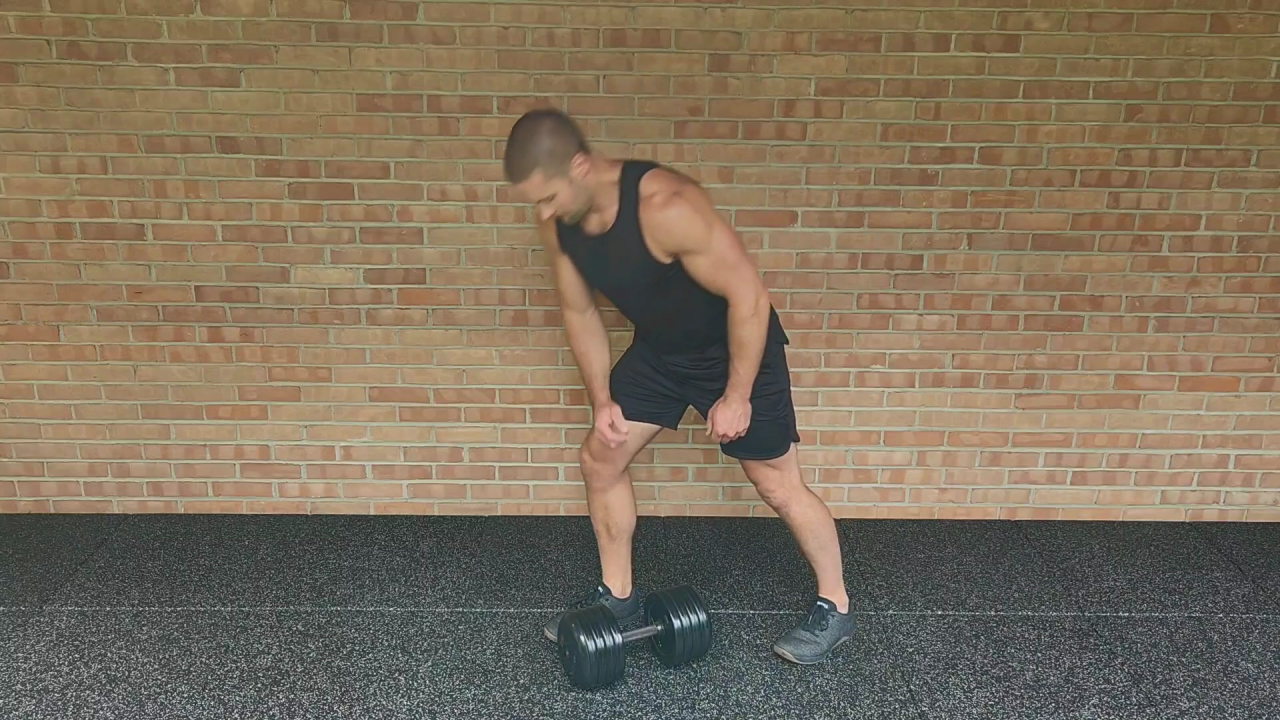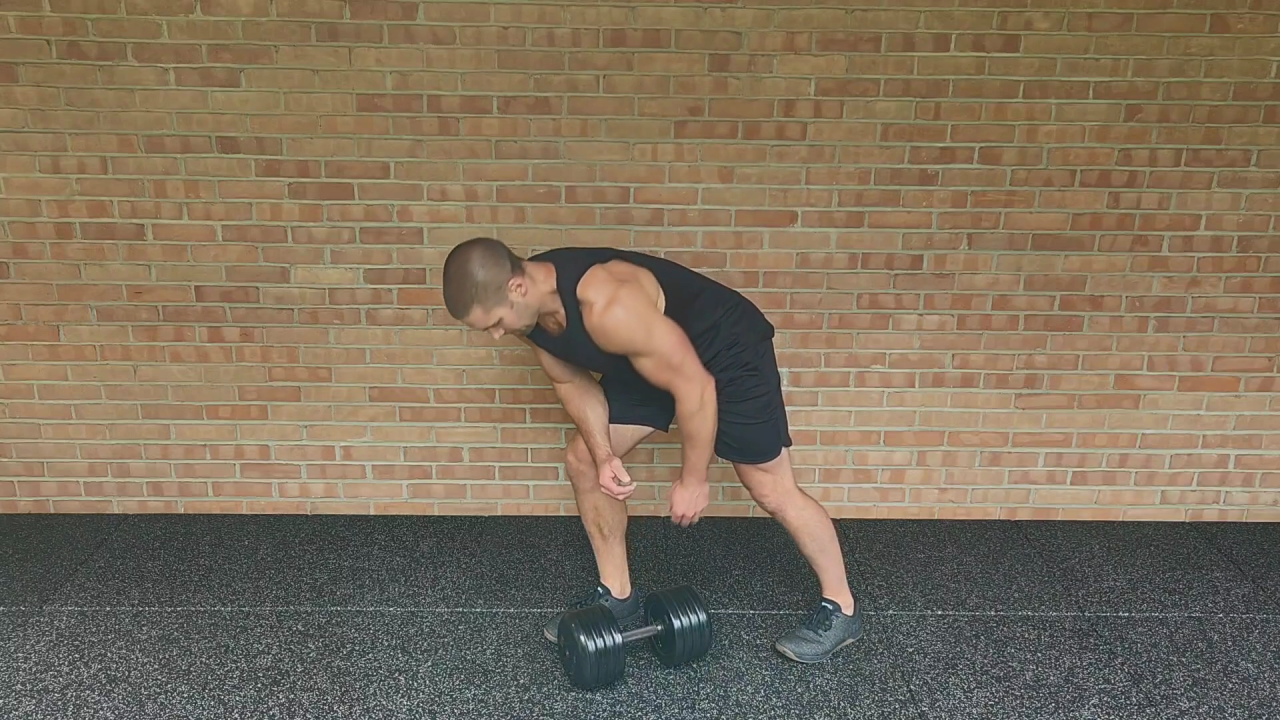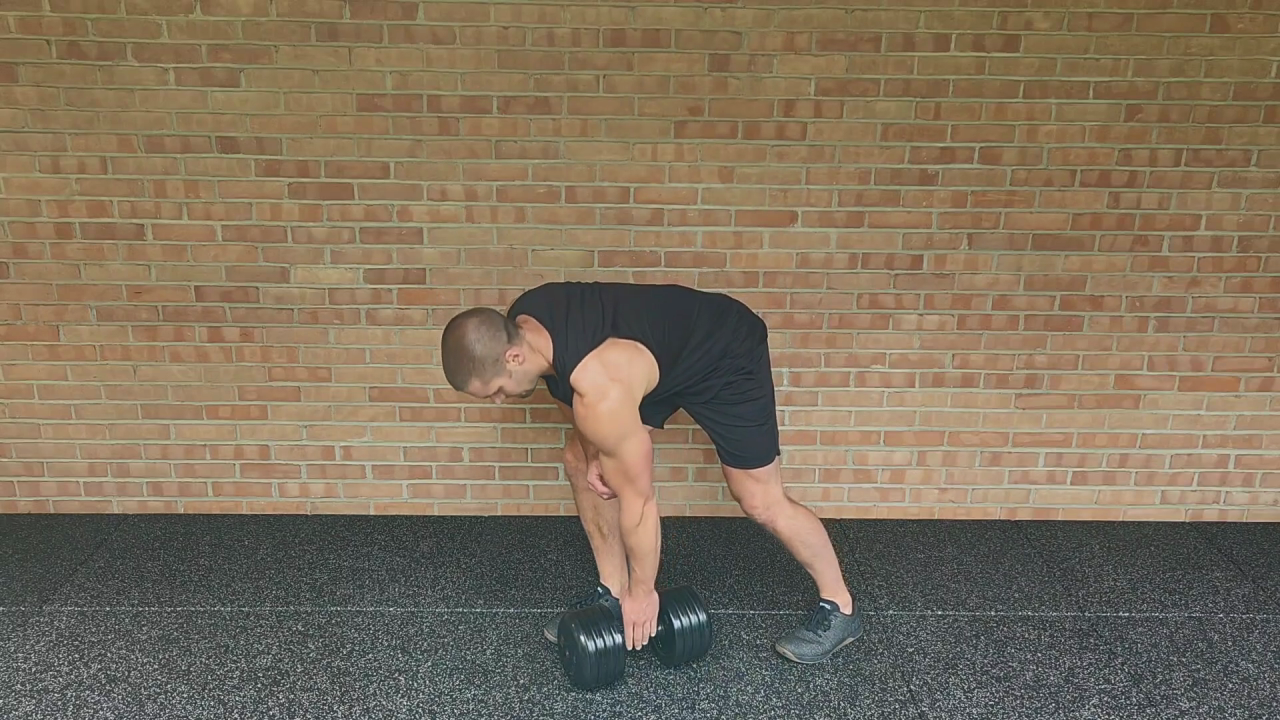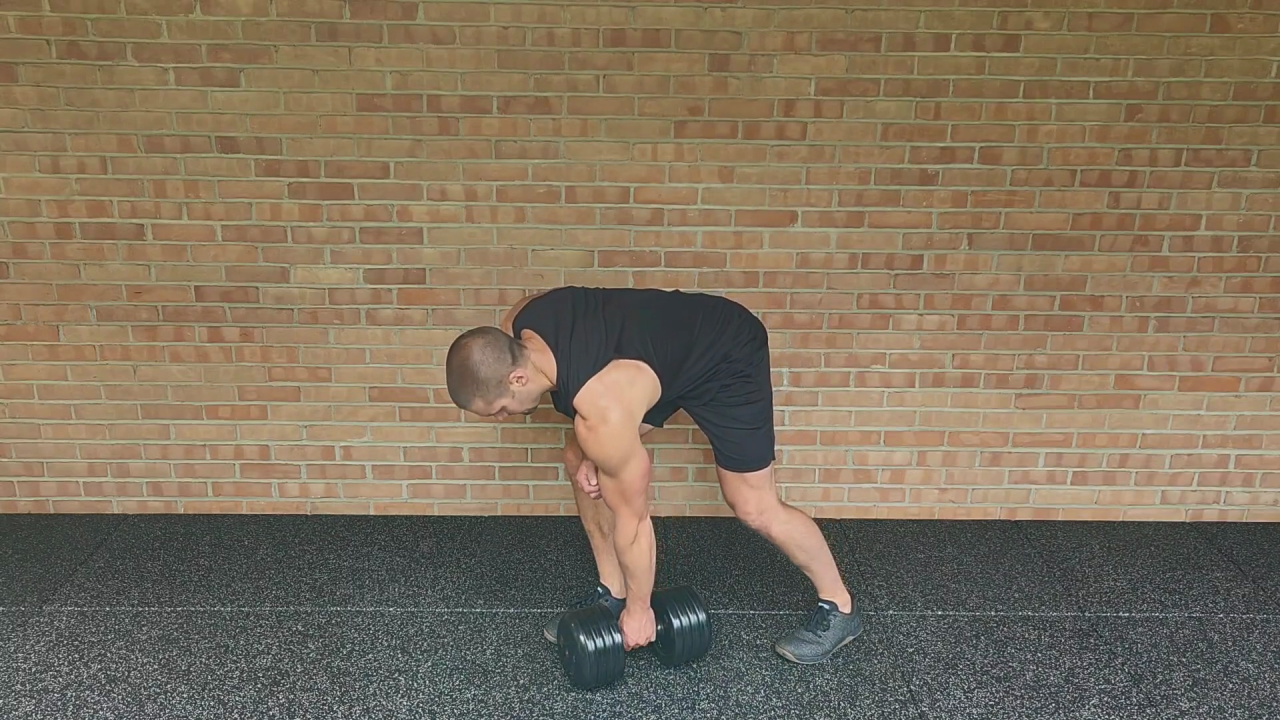
dt=0.4s
person 1, frame 1
left shoulder: (665, 206)
right shoulder: (558, 224)
left elbow: (750, 296)
right elbow: (580, 310)
left wrist: (736, 397)
right wrist: (602, 400)
left hip: (739, 343)
right hip: (661, 351)
left knee: (776, 486)
right knee: (600, 458)
left ankle: (834, 606)
right ankle: (618, 595)
person 1, frame 2
left shoulder: (606, 305)
right shoulder: (528, 300)
left elbow: (696, 384)
right elbow: (571, 380)
left wrist: (693, 478)
right wrist: (604, 453)
left hip: (728, 353)
right hip: (651, 357)
left knee: (772, 491)
right knee: (582, 461)
left ankle: (842, 608)
right ankle: (617, 595)
person 1, frame 3
left shoulder: (600, 387)
right shoulder: (515, 322)
left elbow: (637, 500)
left wrist: (642, 592)
right wrist: (595, 451)
left hip: (726, 355)
right hip: (666, 349)
left knee: (760, 500)
right knee: (579, 461)
left ankle: (840, 608)
right ankle: (612, 591)
person 1, frame 4
left shoulder: (601, 406)
right shoulder: (516, 329)
left elbow: (631, 517)
left wrist: (639, 609)
right wrist: (590, 453)
left hip: (727, 357)
right hip: (668, 345)
left knee: (753, 507)
right knee: (580, 461)
left ankle: (839, 608)
right ankle: (611, 593)
